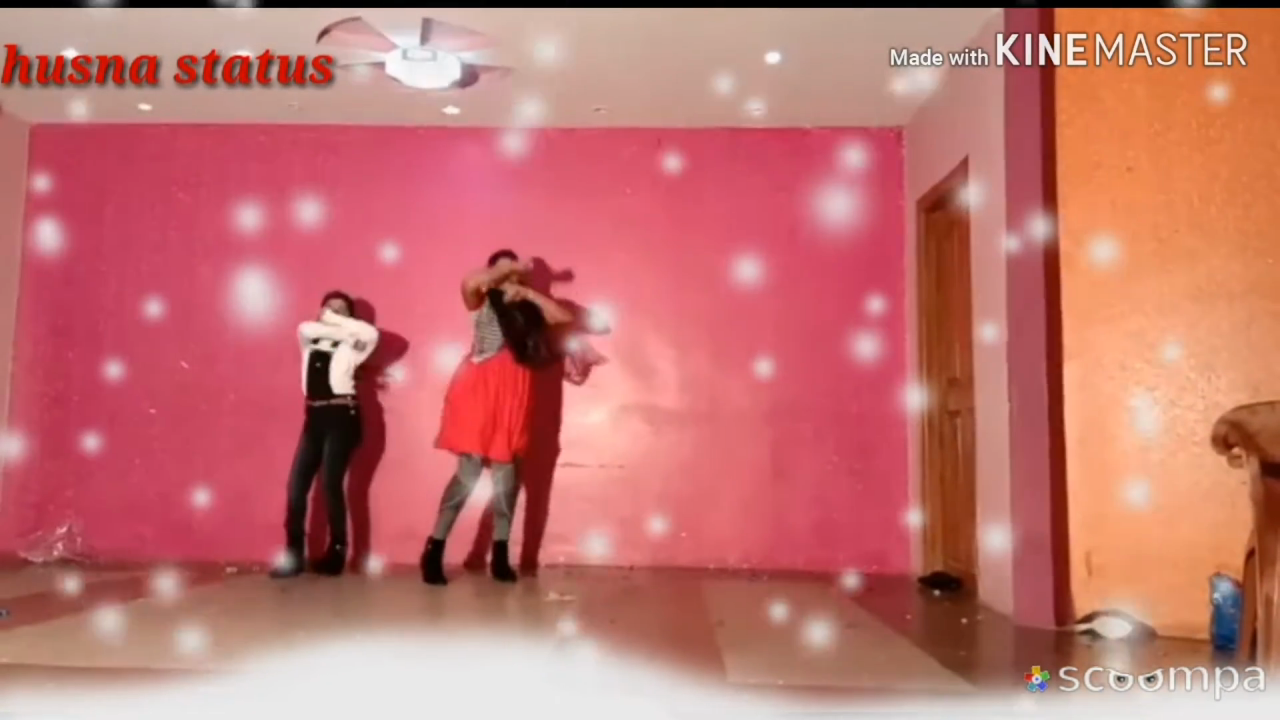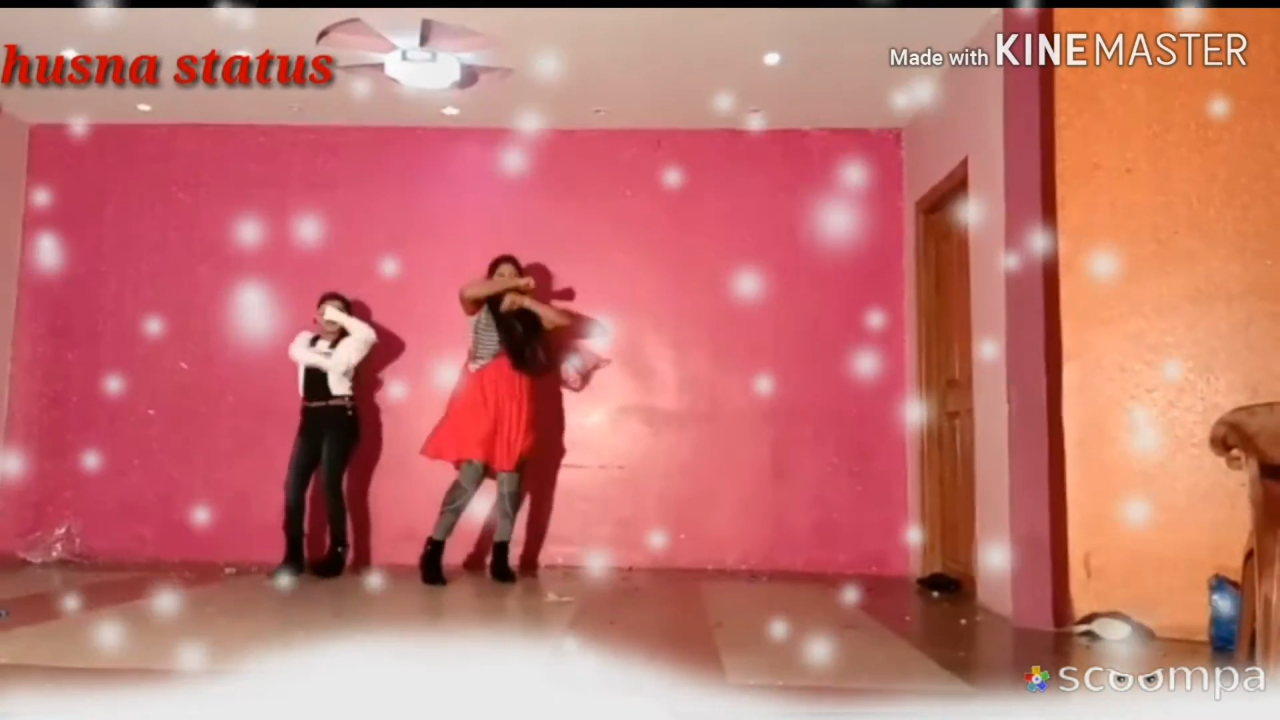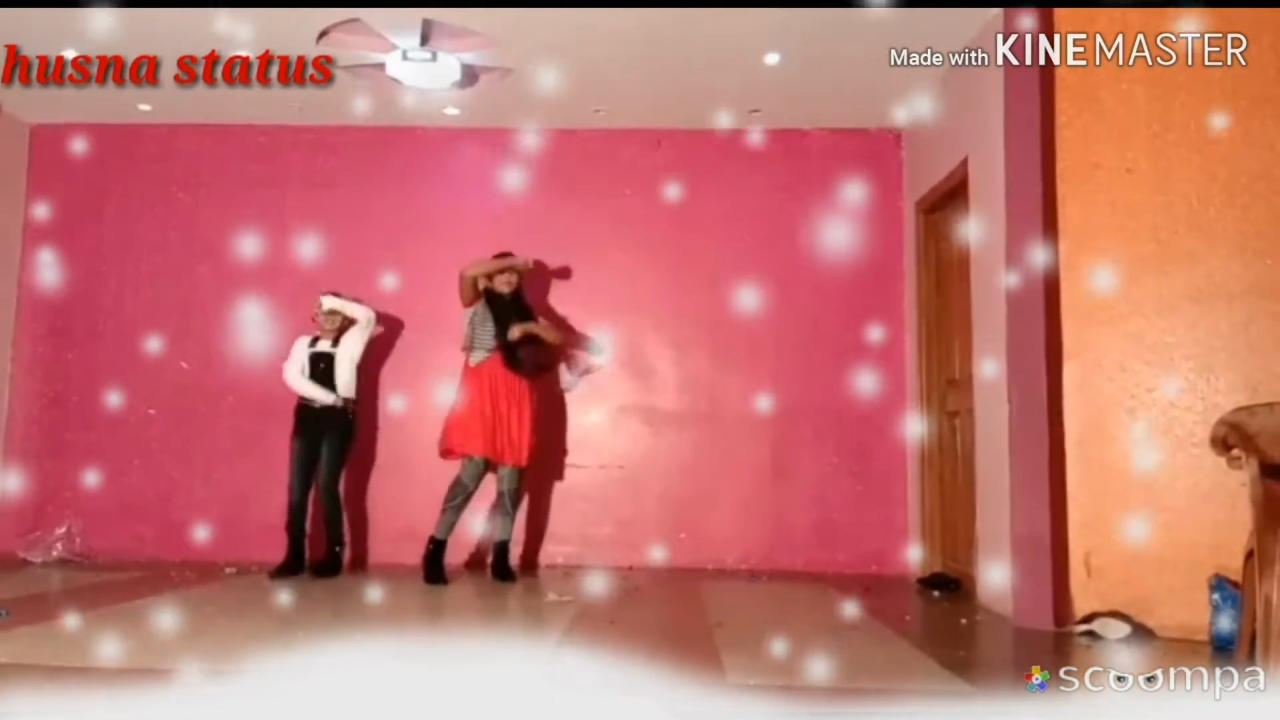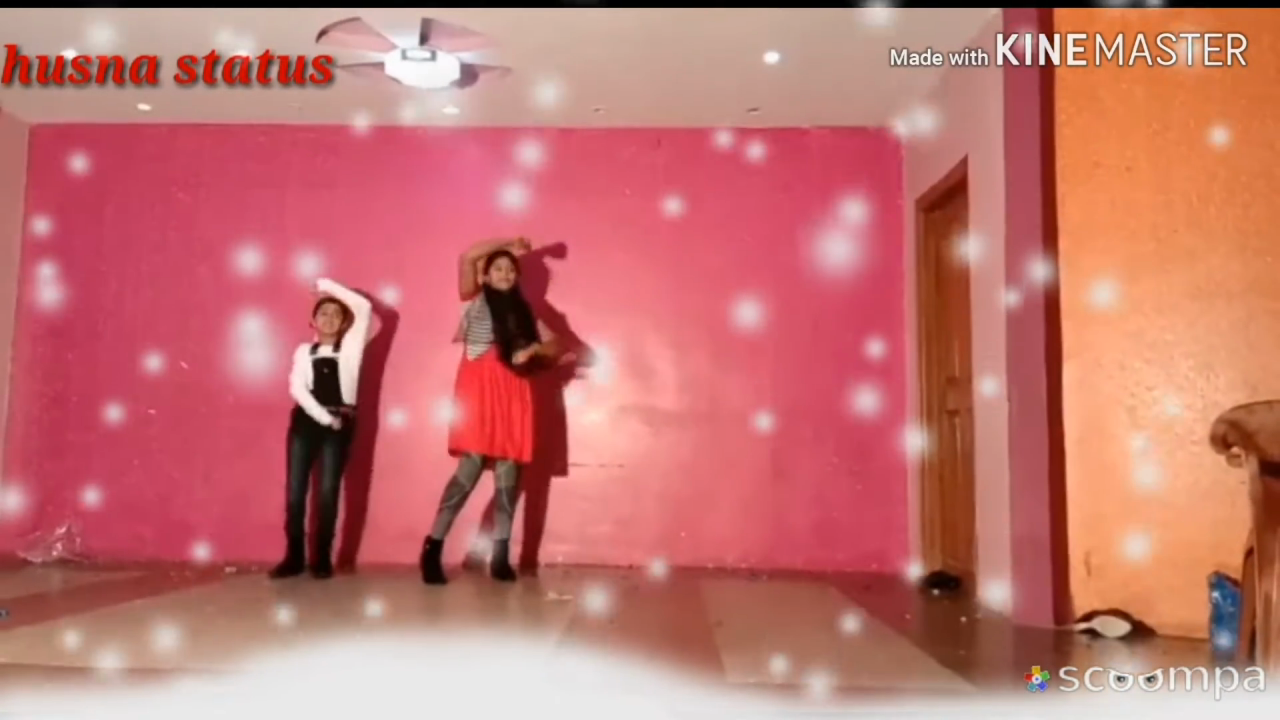
dt=0.1s
person 1, frame 1
left shoulder: (529, 308)
right shoulder: (481, 303)
left elbow: (565, 316)
right elbow: (468, 283)
left wrist: (527, 292)
right wrist: (510, 265)
left hip: (514, 395)
right hip: (480, 390)
left knee: (506, 472)
right knee: (470, 470)
left ankle: (500, 556)
right ankle: (433, 550)
person 1, frame 2
left shoulder: (526, 313)
right shoulder: (479, 308)
left elbow: (561, 320)
right elbow: (466, 292)
left wrist: (525, 300)
right wrist: (510, 283)
left hip: (513, 399)
right hip: (479, 396)
left knee: (510, 475)
right knee: (472, 472)
left ankle: (500, 556)
right ankle: (433, 551)
person 1, frame 3
left shoulder: (525, 311)
right shoulder: (477, 303)
left elbow: (557, 337)
right elbow: (467, 273)
left wrist: (530, 328)
right wrist: (512, 262)
left hip: (515, 397)
right hip: (480, 393)
left knee: (510, 472)
right knee: (473, 469)
left ankle: (501, 556)
right ankle: (435, 550)
person 1, frame 4
left shoulder: (522, 309)
right shoulder: (474, 297)
left elbow: (552, 345)
right elbow: (467, 257)
left wrist: (532, 350)
right wrist: (510, 241)
left hip: (513, 393)
right hip: (478, 389)
left knee: (508, 470)
right knee: (471, 466)
left ankle: (500, 553)
right ankle: (432, 548)
person 2, frame 1
left shoulder: (353, 345)
right shoulder: (309, 338)
left elbow: (371, 334)
right elbow: (305, 327)
left wrist: (337, 319)
right wrist: (341, 334)
left hip: (342, 416)
right hip: (314, 417)
left knee: (330, 482)
right knee: (296, 485)
left ankle: (336, 551)
right ankle: (293, 556)
person 2, frame 2
left shoulder: (349, 346)
right shoulder: (306, 340)
left elbow: (369, 334)
right elbow: (295, 351)
left wrist: (338, 316)
right wrist: (324, 359)
left hip: (340, 417)
right hip: (311, 417)
left knee: (329, 482)
right knee: (293, 485)
left ankle: (337, 553)
right ankle: (294, 556)
person 2, frame 3
left shoulder: (351, 341)
right shoulder: (303, 344)
left elbow: (367, 316)
right elbow: (291, 374)
left wrist: (336, 304)
right wrist: (324, 394)
left hip: (337, 418)
right hip: (306, 417)
left knee: (327, 484)
right knee: (297, 487)
left ankle: (333, 553)
right ankle: (295, 556)
person 2, frame 4
left shoulder: (351, 346)
right shoulder: (303, 351)
left elbow: (364, 308)
right elbow: (297, 388)
left wrist: (330, 286)
right wrist: (323, 416)
left hip: (339, 424)
right hip: (305, 420)
left knee: (328, 489)
right knee: (295, 487)
left ankle: (322, 556)
right ankle: (294, 555)
